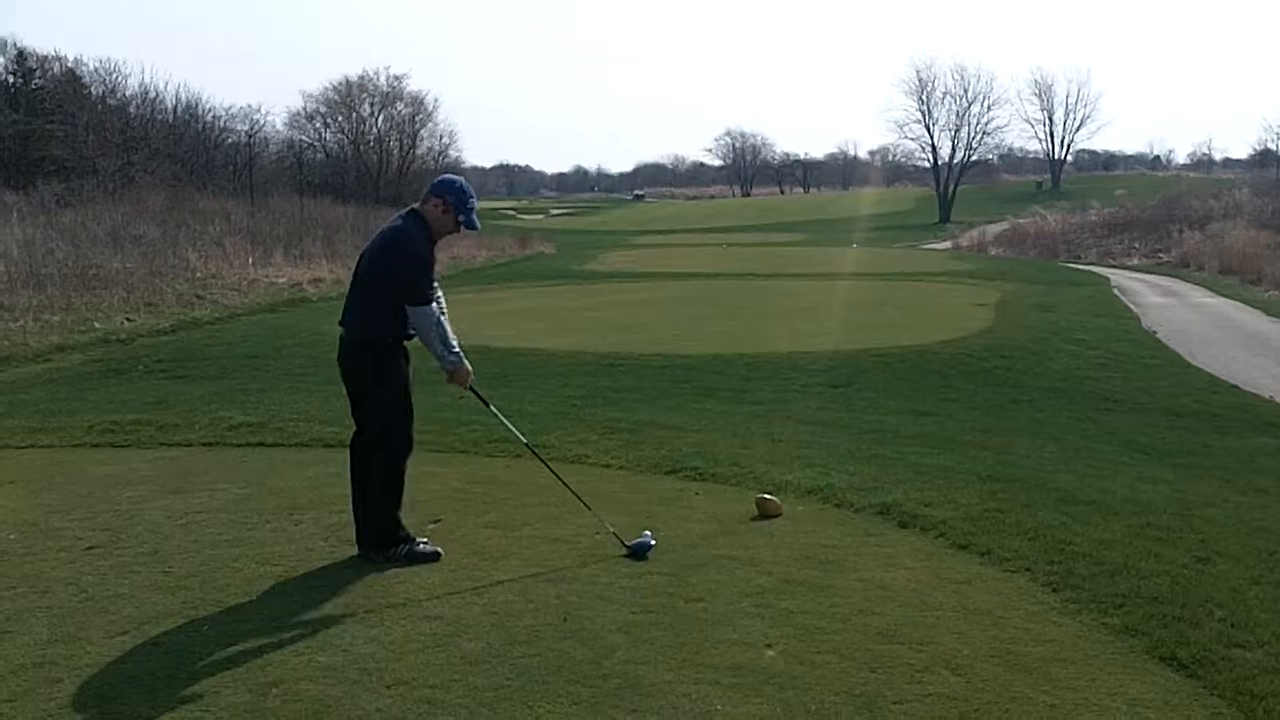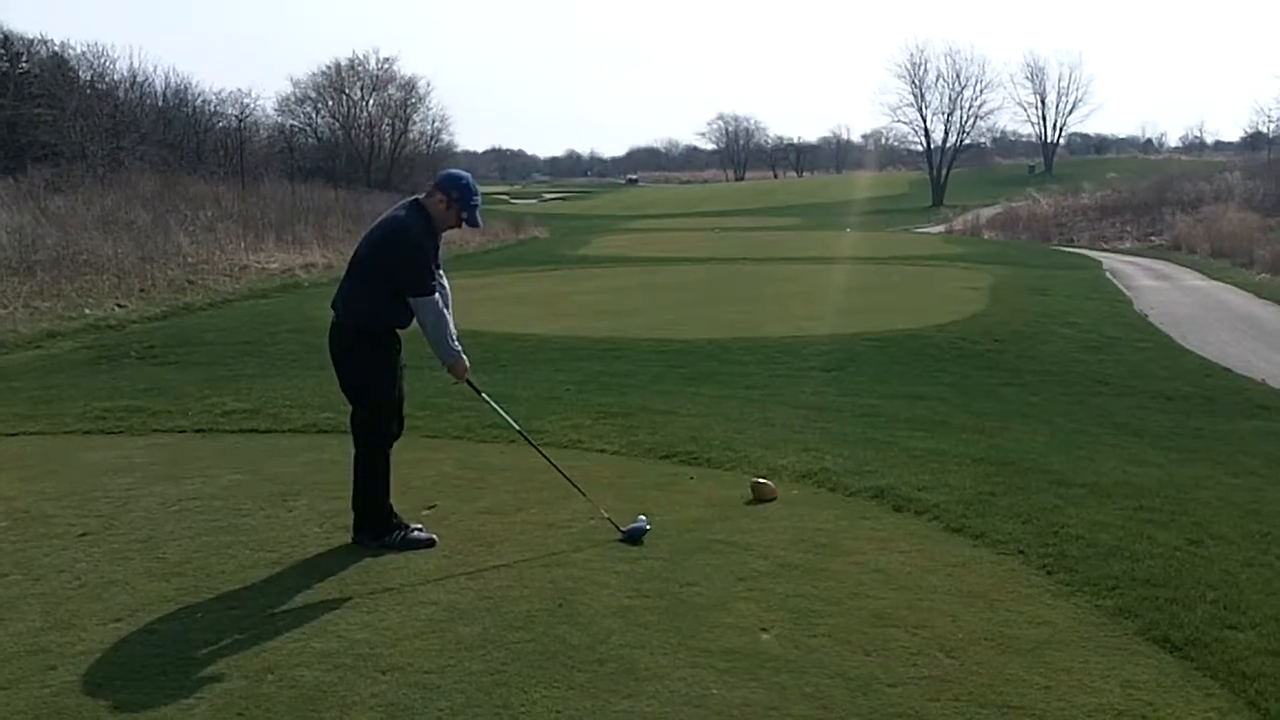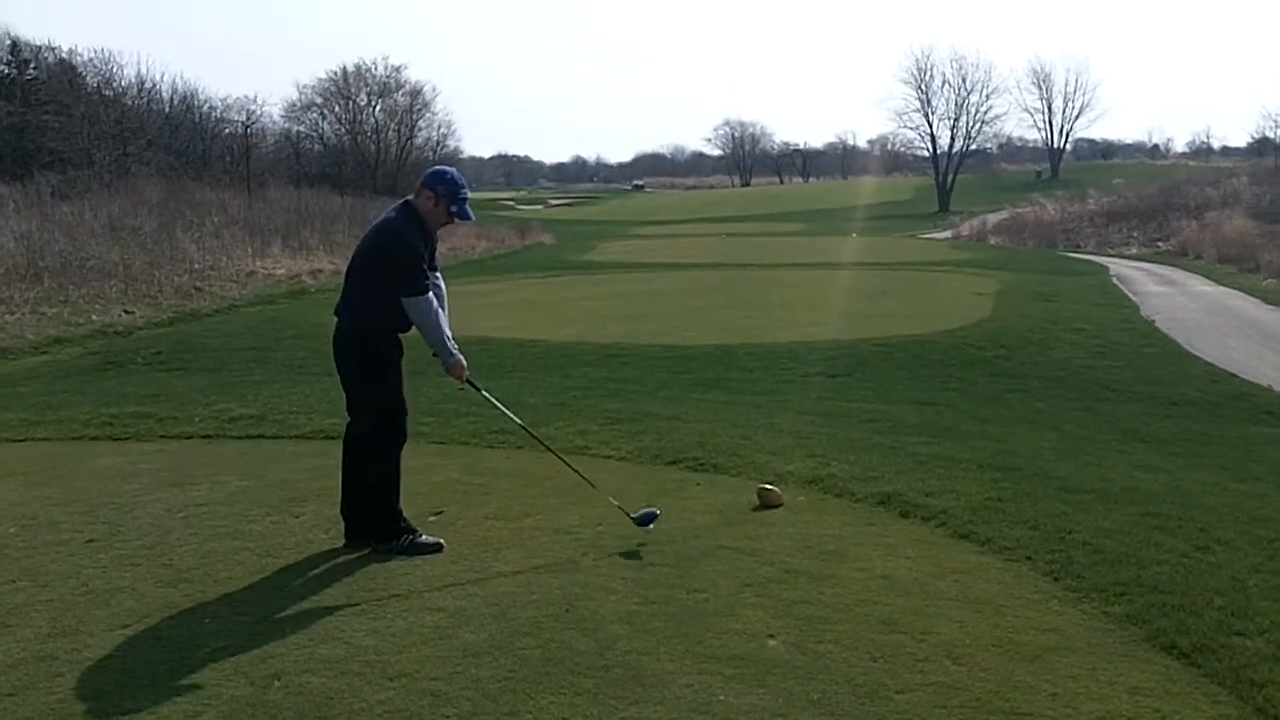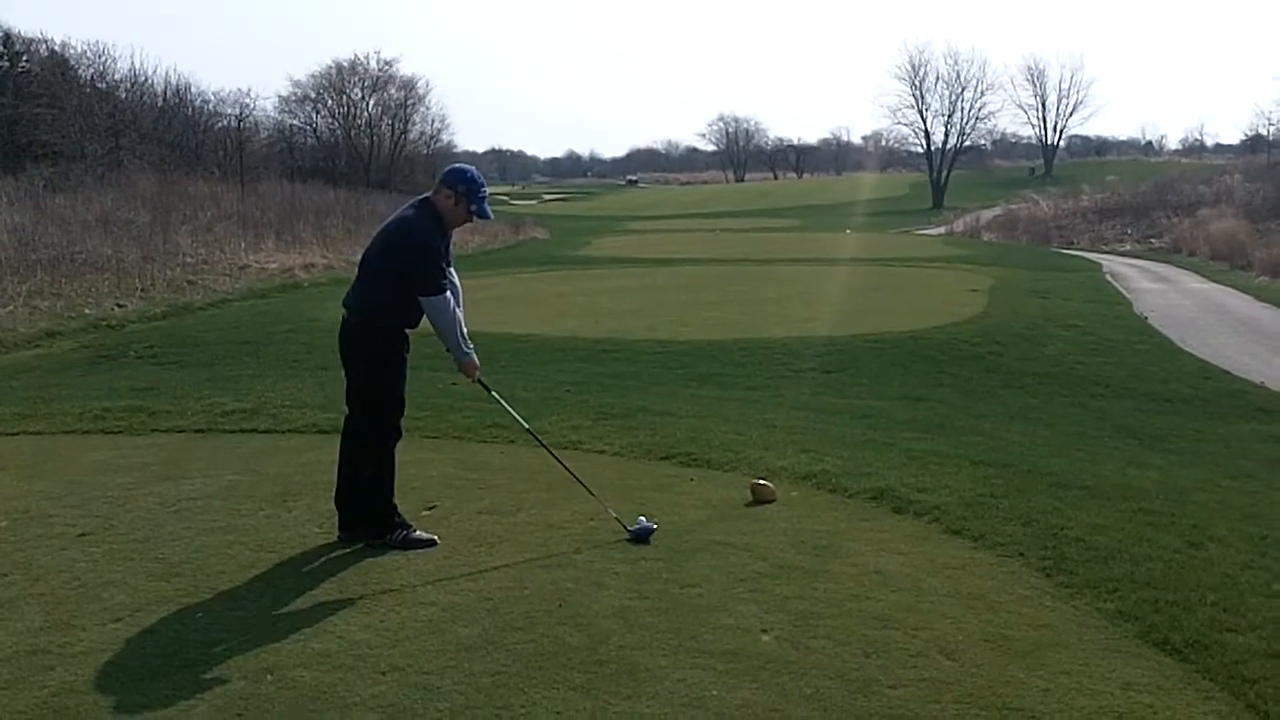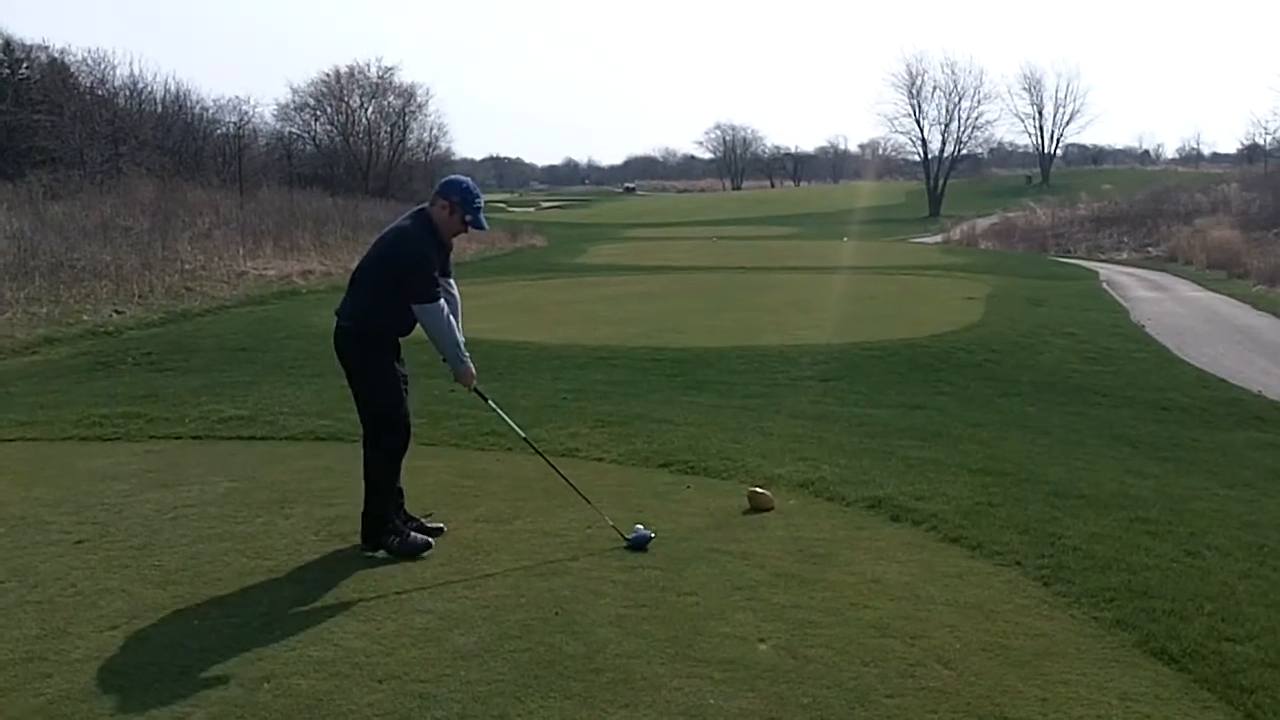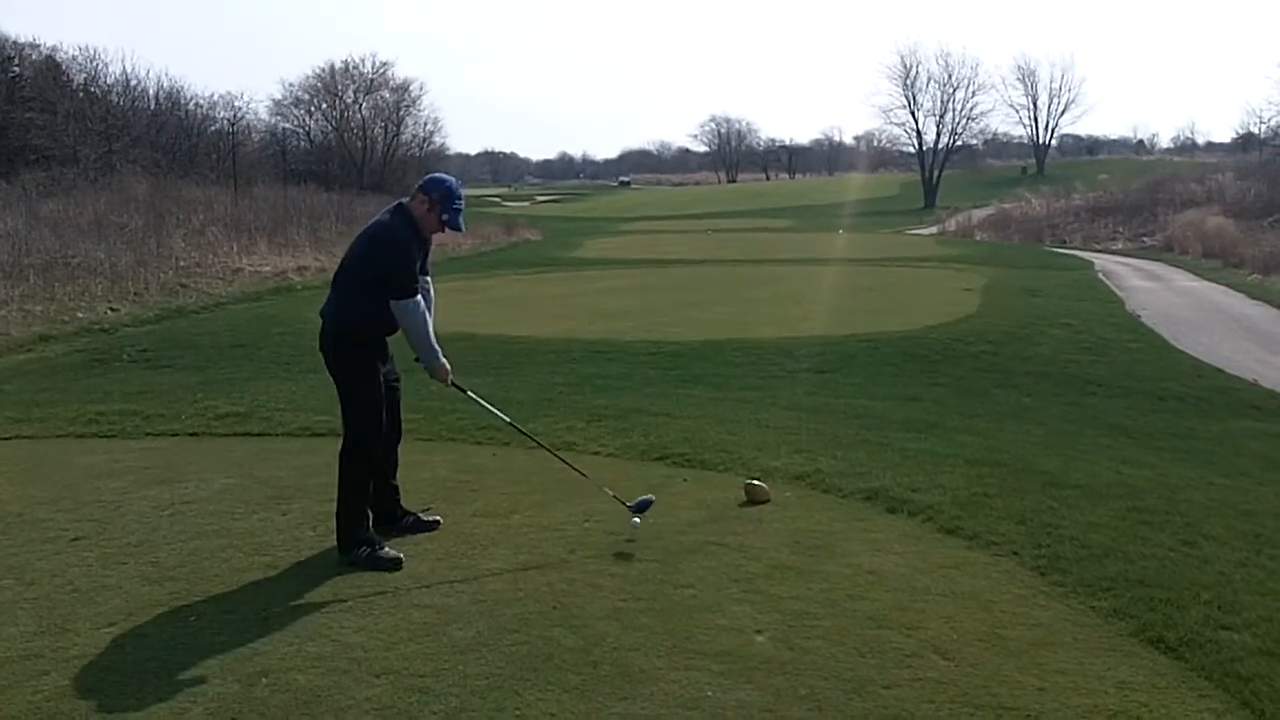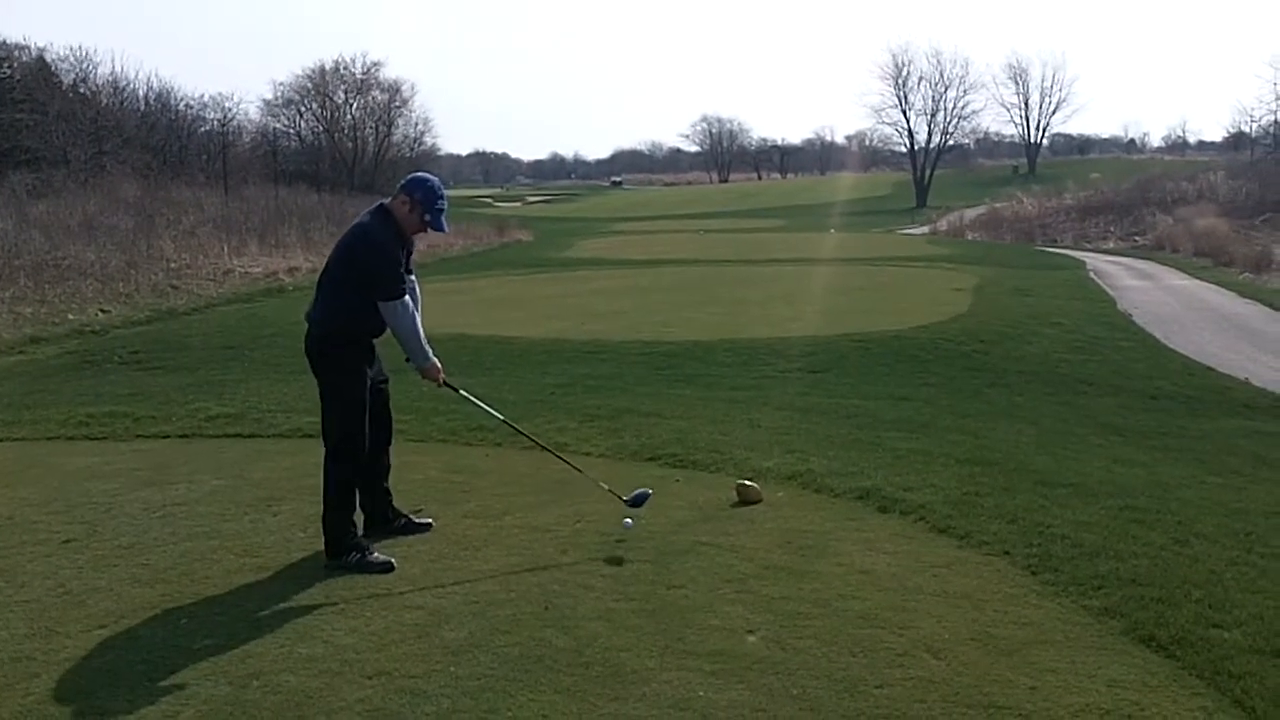
dt=0.7s
person 1, frame 1
left shoulder: (415, 235)
right shoulder: (406, 242)
left elbow: (434, 299)
right elbow: (423, 314)
left wrist: (454, 355)
right wrist: (453, 361)
left hip: (380, 348)
right hip: (370, 351)
left knee: (387, 439)
right knee: (386, 441)
left ankle: (379, 533)
right ankle: (384, 540)
person 1, frame 2
left shoulder: (419, 224)
right shoulder: (407, 232)
left elbow: (438, 285)
right elbow: (428, 305)
left wrist: (452, 348)
right wrist: (452, 356)
left hip: (373, 334)
right hip: (359, 338)
left knee: (385, 423)
right knee: (377, 427)
left ankle: (371, 518)
right ankle: (377, 525)
person 1, frame 3
left shoulder: (420, 228)
right shoulder: (398, 235)
left elbow: (434, 287)
right elbow: (421, 304)
left wrist: (448, 346)
right wrist: (449, 355)
left hip: (371, 338)
right hip: (365, 341)
left knee: (367, 430)
right knee: (386, 431)
left ankle: (360, 525)
right ankle: (389, 530)
person 1, frame 4
left shoulder: (432, 223)
right shoulder: (417, 232)
left elbow: (450, 285)
right elbow: (438, 303)
left wrist: (462, 345)
right wrist: (464, 354)
left hip: (375, 332)
right hip: (371, 335)
left knee: (364, 424)
right knee: (381, 427)
left ankle: (355, 519)
right ankle: (381, 524)
person 1, frame 5
left shoulder: (434, 235)
right shoulder: (411, 241)
left elbow: (447, 294)
right elbow: (432, 311)
left wrist: (459, 354)
right wrist: (460, 362)
left hip: (381, 337)
right hip: (362, 338)
left knee: (395, 427)
right knee: (387, 427)
left ankle: (392, 516)
right ankle: (381, 528)
person 1, frame 6
left shoulder: (413, 233)
right shoulder: (392, 236)
left elbow: (422, 291)
right elbow: (409, 308)
left wrist: (430, 352)
right wrist: (434, 359)
left hip: (371, 338)
right hip: (348, 341)
left knee: (387, 429)
right knee: (364, 434)
left ankle: (388, 513)
right ankle: (355, 539)
person 1, frame 7
left shoulder: (396, 233)
right shoulder: (374, 238)
left elbow: (408, 290)
right elbow: (397, 308)
left wrist: (420, 352)
right wrist: (424, 359)
left hip: (358, 341)
right hip: (334, 345)
left knee: (378, 430)
right knee: (349, 440)
left ankle: (380, 515)
right ankle: (342, 544)
